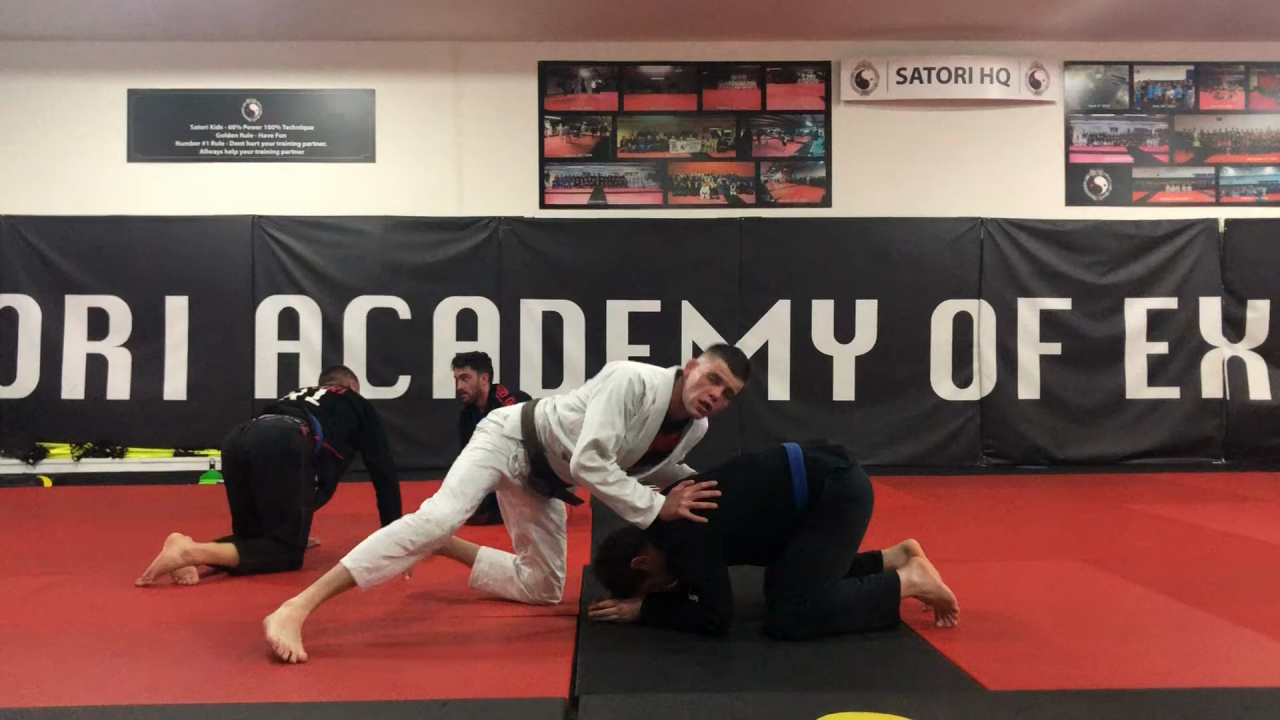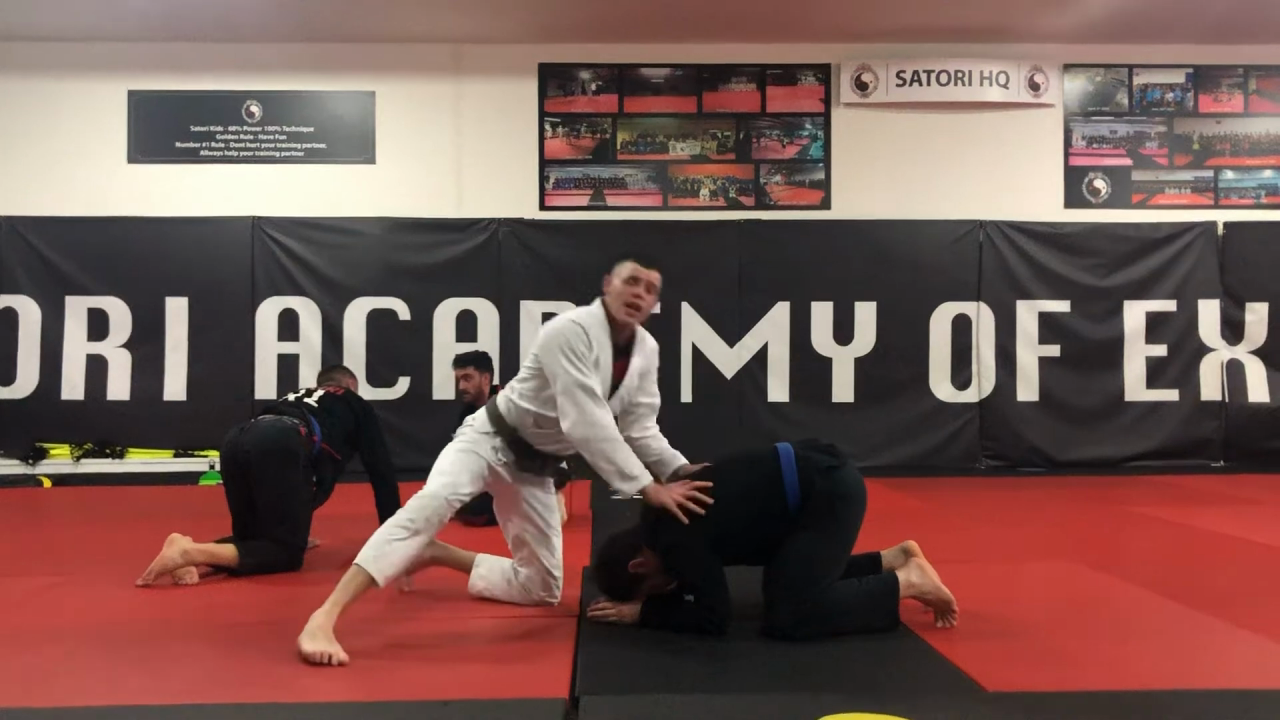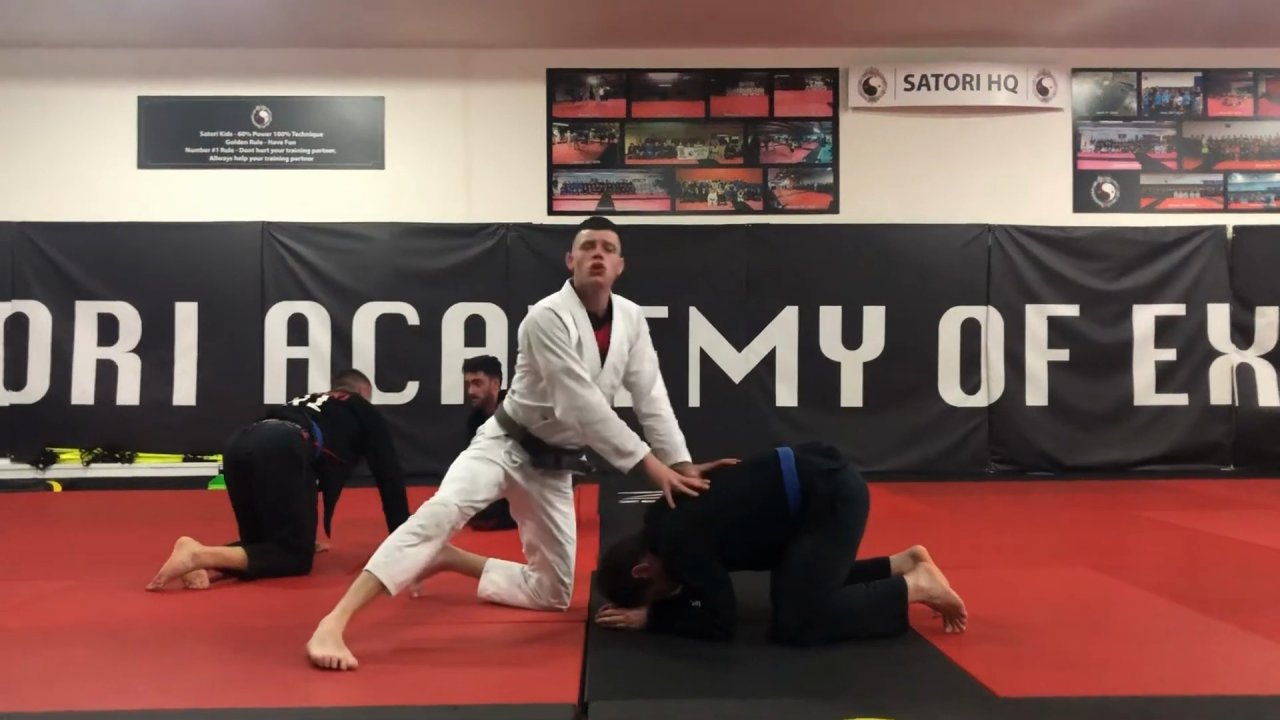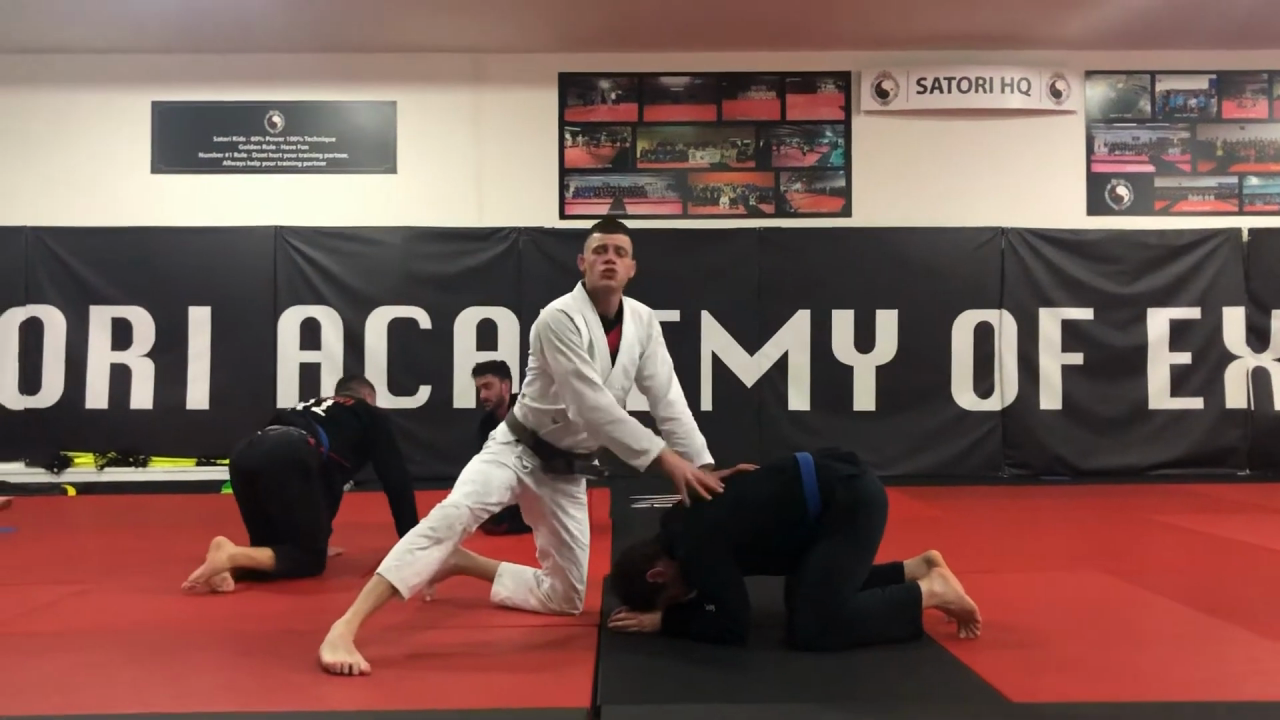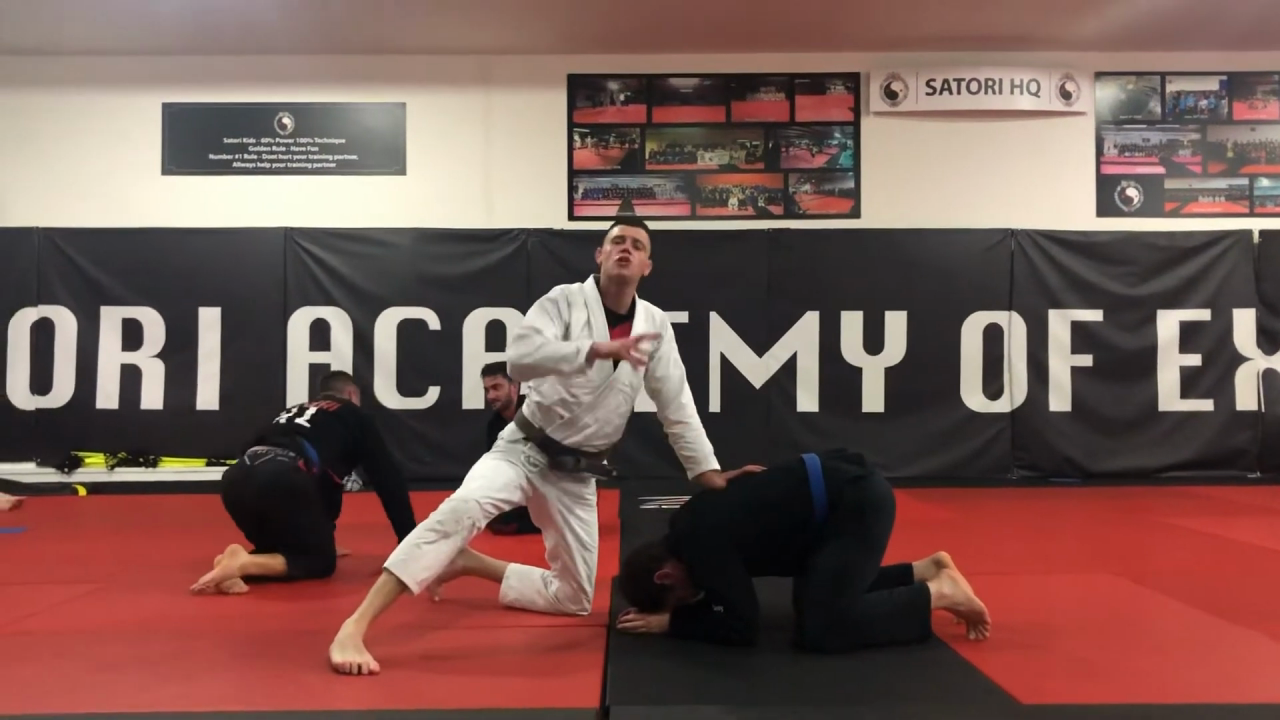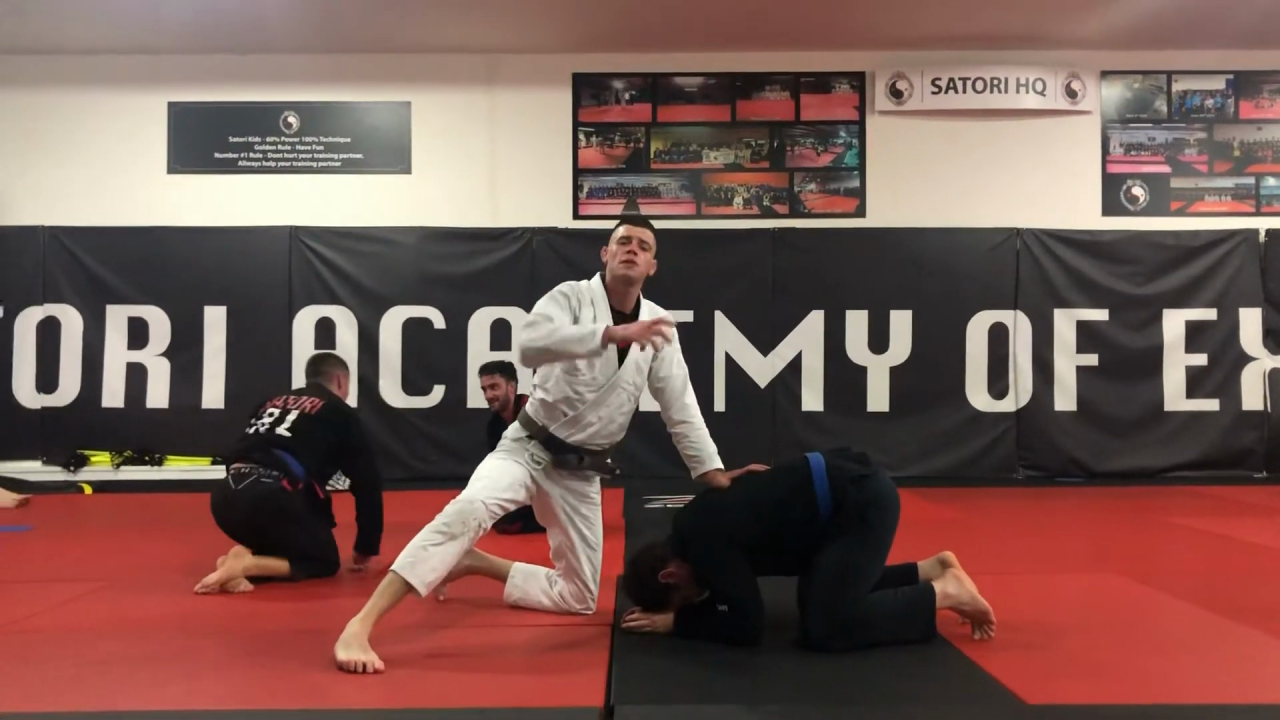
dt=0.4s
person 1, frame 1
left shoulder: (695, 427)
right shoulder: (631, 381)
left elbow: (651, 465)
right elbow: (590, 463)
left wrist: (692, 486)
right wrist: (657, 509)
left hip: (543, 476)
right hip: (512, 440)
left knee: (544, 589)
right knee: (441, 516)
left ankle: (441, 545)
right ankle: (296, 609)
person 1, frame 2
left shoulder: (646, 352)
right shoulder: (570, 330)
left elbow: (638, 430)
right elbow: (586, 423)
left wrist: (681, 472)
right wrist: (647, 487)
left hip: (533, 466)
right hip: (491, 437)
left knee: (542, 588)
right knee: (437, 499)
left ankle: (435, 554)
right ankle: (325, 617)
person 1, frame 3
left shoulder: (631, 318)
right shoulder: (548, 317)
left elbow: (651, 397)
right elbow: (581, 406)
left wrist: (681, 463)
right wrist: (649, 463)
left hip: (554, 465)
right hip: (506, 444)
left knee: (553, 593)
right knee: (446, 509)
left ankle: (447, 559)
right ankle: (334, 623)
person 1, frame 4
left shoulder: (643, 321)
right shoulder: (560, 318)
left elbow: (668, 399)
right elbow: (592, 407)
left wrist: (701, 465)
right wrist: (665, 458)
left hip: (566, 470)
right hip: (519, 449)
left knee: (566, 597)
right knee: (456, 514)
left ankle: (459, 563)
right ankle: (345, 628)
person 1, frame 5
left shoulder: (654, 324)
right shoulder: (565, 300)
left elbow: (676, 405)
right elbow: (521, 358)
left wrist: (709, 472)
right wrist: (597, 348)
left hip: (577, 471)
right hip: (527, 448)
left knee: (576, 598)
right knee: (463, 510)
left ankle: (469, 563)
right ankle: (354, 627)
person 1, frame 6
left shoulder: (656, 323)
right shoulder: (572, 296)
left elbow: (680, 406)
right elbow: (531, 344)
left wrist: (714, 472)
right wrist: (611, 333)
left hip: (581, 470)
right hip: (531, 447)
left knee: (579, 598)
right knee: (469, 511)
left ankle: (470, 563)
right ankle: (360, 627)
person 2, frame 1
left shoulder: (682, 535)
right shoulder: (667, 516)
left elbow: (715, 617)
right elbow: (697, 585)
left wrist: (642, 608)
right wrist: (648, 597)
left hip: (838, 492)
right hip: (825, 480)
left knee: (788, 617)
right knee: (784, 584)
left ankle: (909, 580)
right ankle: (897, 557)
person 2, frame 2
left shoulder: (676, 536)
right shoulder: (661, 520)
left elbow: (713, 617)
right elbow: (699, 587)
left wrist: (640, 610)
right wrist: (635, 596)
left hip: (830, 490)
right hip: (818, 479)
left knee: (787, 617)
right knee: (783, 585)
left ankle: (908, 582)
right ankle: (896, 558)
person 2, frame 3
left shoulder: (678, 542)
right shoulder: (665, 524)
left elbow: (720, 622)
right elbow: (706, 592)
left wrist: (648, 616)
right wrist: (650, 604)
left hip: (832, 493)
right hip: (820, 482)
left knee: (795, 622)
right knee: (793, 588)
left ankle: (915, 585)
right ankle: (904, 563)
person 2, frame 4
left shoulder: (696, 545)
right shoulder: (681, 528)
left elbow: (734, 626)
right elbow: (719, 596)
left wrist: (662, 619)
right wrist: (668, 608)
left hip: (851, 499)
right hip: (838, 489)
left knee: (810, 628)
right knee: (805, 596)
left ankle: (930, 592)
right ankle: (919, 568)
person 2, frame 5
left shoulder: (700, 543)
right shoulder: (688, 529)
left elbow: (742, 627)
right elbow: (730, 598)
left wrist: (669, 620)
right wrist: (667, 609)
left hip: (858, 501)
right hip: (844, 489)
left knee: (819, 630)
right knee: (815, 598)
left ankle: (939, 592)
right ankle: (927, 570)
person 2, frame 6
left shoulder: (704, 544)
right shoulder: (692, 529)
left elbow: (747, 626)
right elbow: (733, 597)
left wrist: (673, 620)
right wrist: (666, 608)
left hip: (862, 500)
right hip: (849, 488)
left knee: (823, 628)
right knee: (819, 598)
left ankle: (944, 593)
right ankle: (933, 569)
person 3, frame 1
left shoulder: (298, 397)
right shoulder: (359, 406)
right elbow: (383, 469)
left wrist: (295, 531)
left hip: (237, 440)
right hip: (281, 448)
left knee: (254, 535)
right knee: (286, 551)
left ankle: (194, 555)
right ankle: (190, 551)
person 3, frame 2
left shoulder: (296, 397)
right shoulder: (357, 407)
right elbow: (381, 469)
left wrist: (294, 532)
left hip: (236, 441)
right hip: (280, 449)
left knee: (256, 536)
right knee: (286, 553)
left ankle: (194, 556)
right ankle: (191, 553)
person 3, frame 3
left shoulder: (307, 403)
right shoulder: (365, 412)
right elbow: (389, 475)
left wrist: (304, 535)
left hip: (239, 444)
right hip: (282, 452)
left knee: (262, 540)
right knee: (295, 556)
left ankle: (206, 562)
right ankle: (199, 555)
person 3, frame 4
left shoulder: (311, 407)
right shoulder: (370, 417)
right elbow: (396, 479)
left wrist: (316, 540)
left hip: (245, 453)
right hip: (288, 460)
left knee: (272, 544)
right knee: (309, 559)
left ankle: (228, 561)
right ankle: (231, 556)
person 3, frame 5
left shoulder: (294, 412)
right shoulder: (356, 418)
right elbow: (389, 480)
left wrist: (319, 538)
left hip: (237, 479)
right hip: (282, 482)
left knee: (281, 548)
right knee: (320, 562)
left ankle: (235, 562)
right ankle: (242, 563)
person 3, frame 6
left shoulder: (272, 403)
right shoulder: (340, 414)
right elbow: (367, 483)
right wrist: (366, 547)
left hip: (226, 498)
right hip: (270, 499)
left knee: (286, 547)
right knee: (324, 561)
left ankle: (242, 560)
right ankle: (246, 564)
